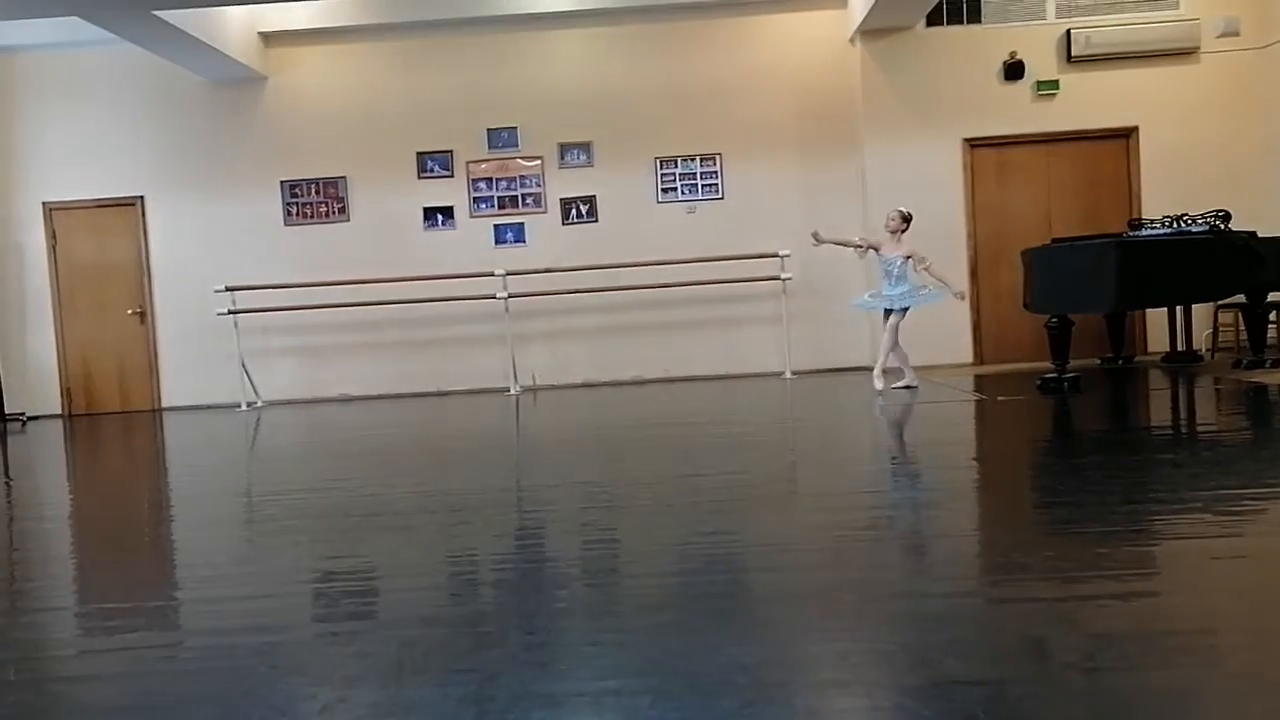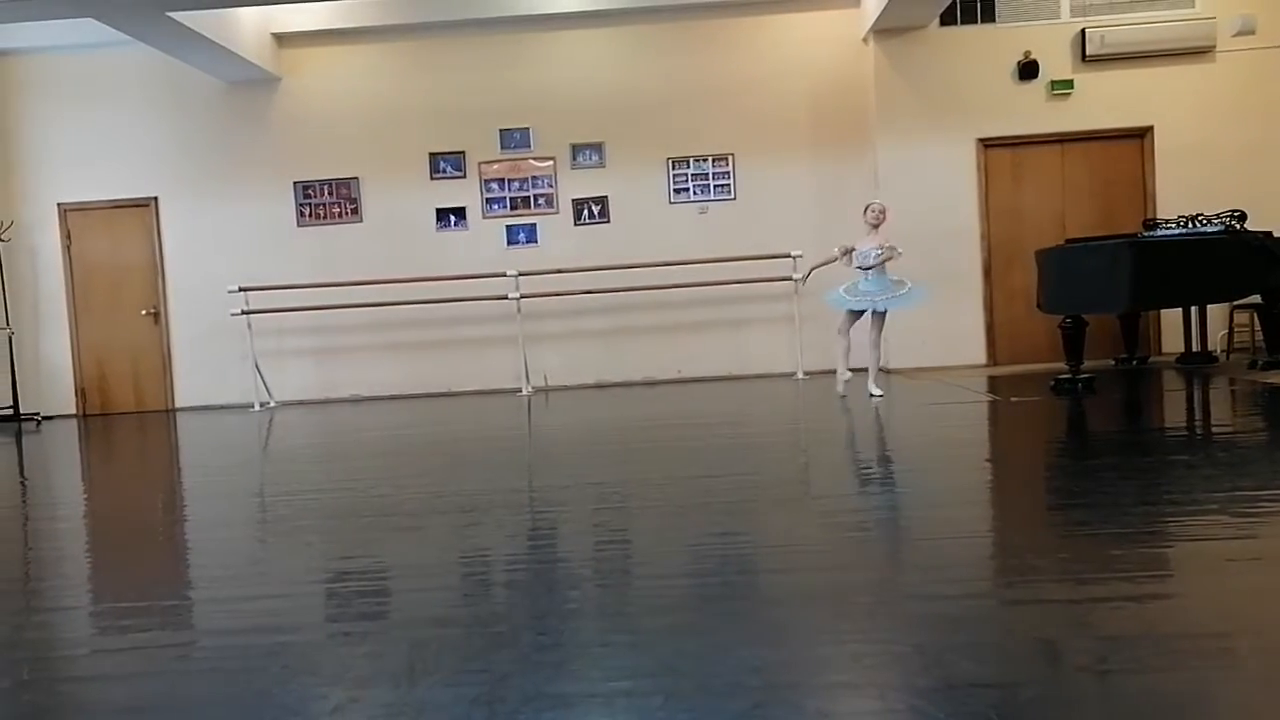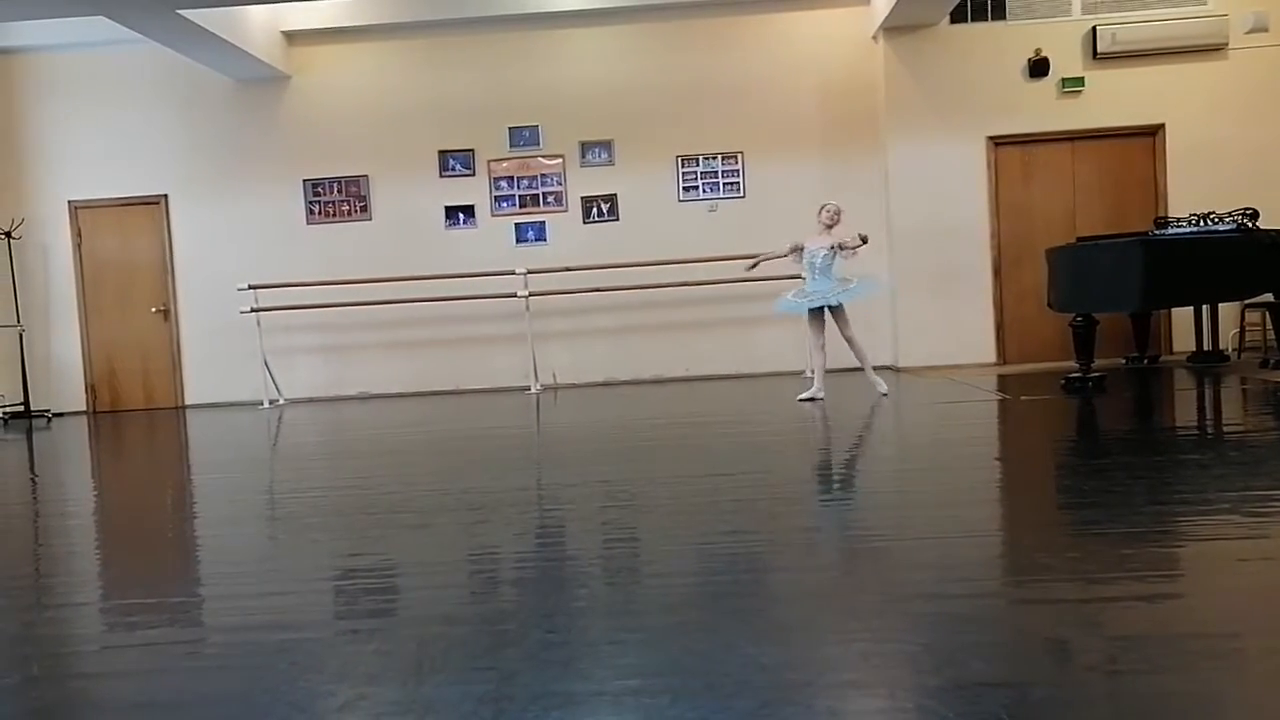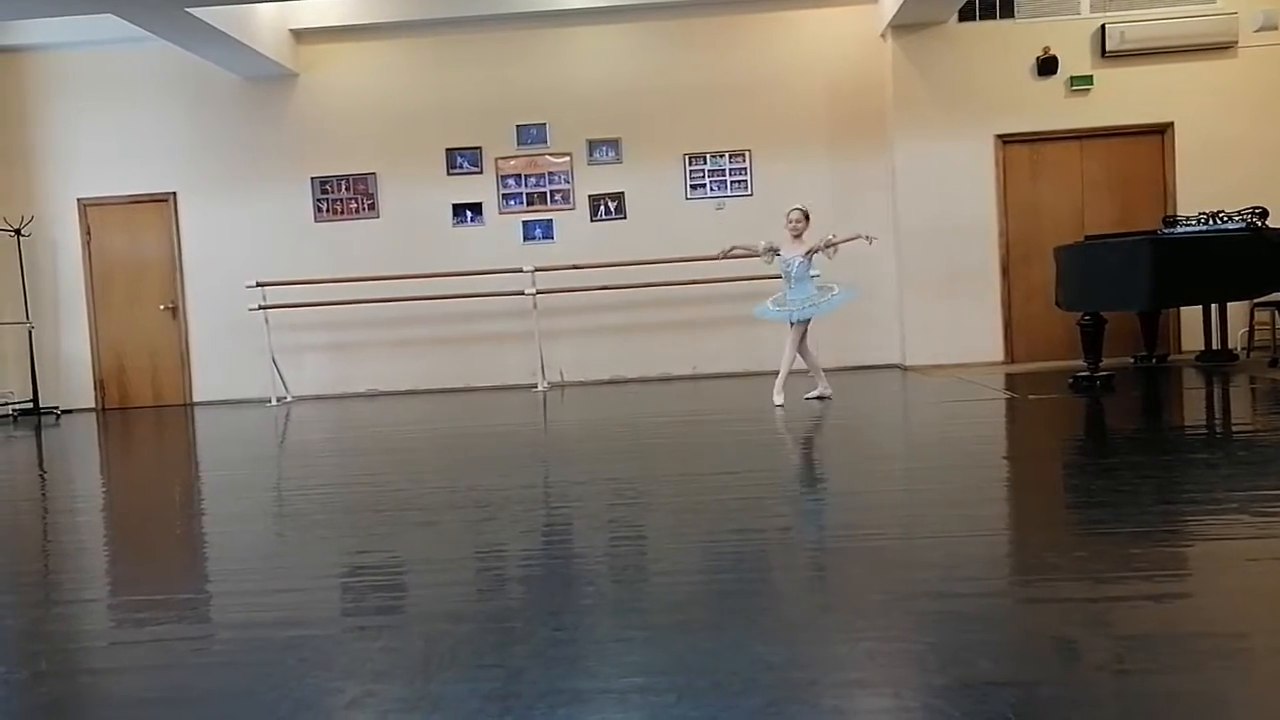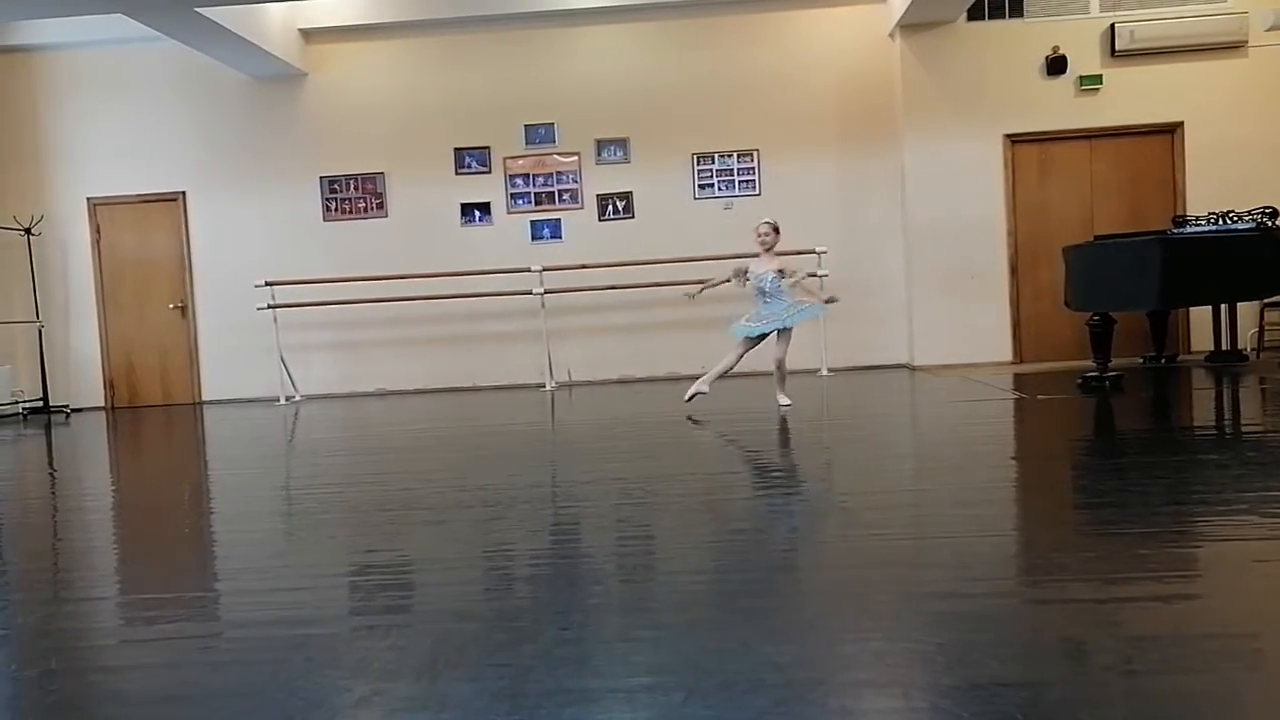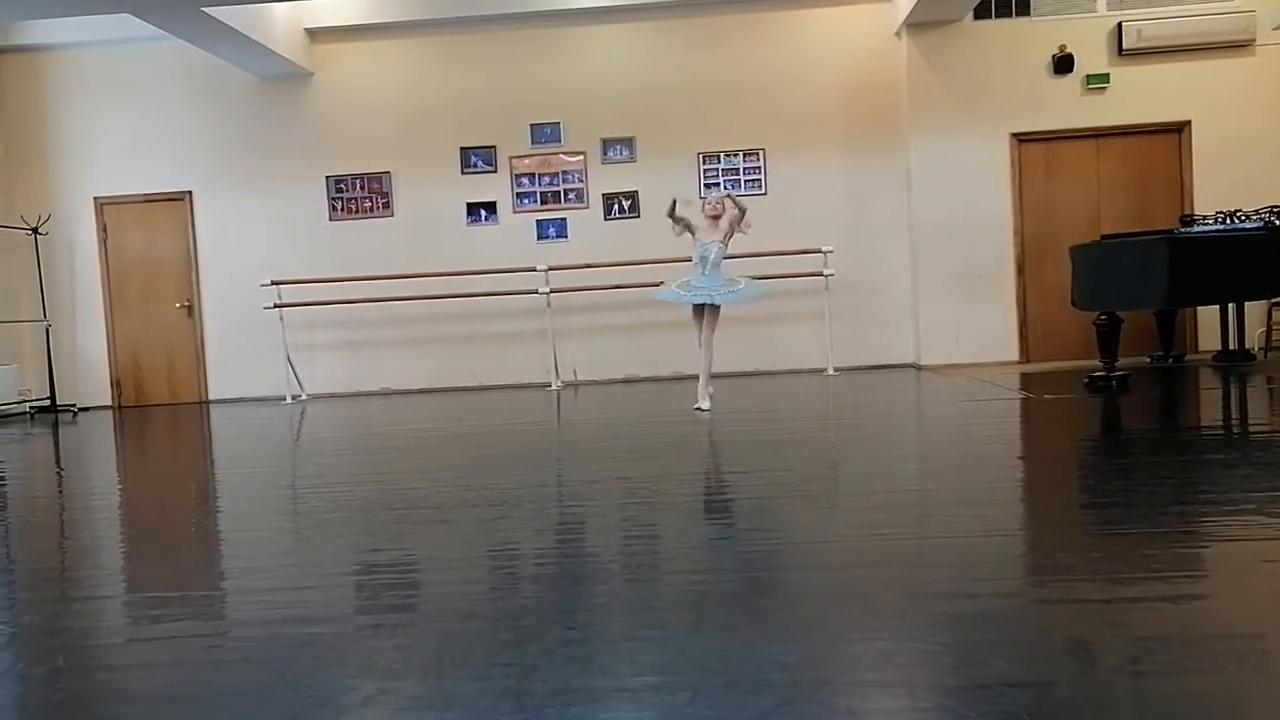
dt=0.7s
person 1, frame 1
left shoulder: (907, 250)
right shoulder: (880, 246)
left elbow: (929, 269)
right elbow: (854, 243)
left wrist: (950, 288)
right wrist: (826, 240)
left hip: (904, 295)
right hip: (886, 296)
left knee: (890, 327)
right knee: (892, 337)
left ankle: (878, 371)
right ankle: (910, 376)
person 1, frame 2
left shoulder: (882, 240)
right shoulder: (858, 244)
left elbow: (890, 254)
right elbow: (837, 256)
left wrist: (872, 264)
right wrist: (812, 268)
left hip: (879, 291)
right hip: (861, 291)
left knee: (874, 338)
right knee: (842, 329)
left ankle: (872, 382)
right ankle: (842, 371)
person 1, frame 3
left shoulder: (834, 241)
right shoulder: (808, 243)
left elbow: (849, 246)
right elbow: (786, 252)
left wrist: (862, 242)
right wrist: (760, 259)
left hip: (831, 291)
right hip: (811, 294)
left knee: (848, 335)
right knee: (817, 342)
left ankle: (872, 376)
right ankle: (818, 387)
person 1, frame 4
left shoulder: (809, 248)
right shoulder: (781, 248)
left elbow: (833, 242)
right elbow: (757, 249)
left wrist: (860, 236)
right wrist: (732, 248)
left hip: (807, 299)
right hip: (791, 301)
left knee: (793, 341)
right knee: (800, 345)
left ankle: (779, 387)
right ankle: (823, 386)
person 1, frame 5
left shoulder: (780, 265)
right shoulder: (751, 265)
left elbow: (798, 283)
right elbow: (726, 278)
left wrist: (820, 299)
right wrist: (700, 289)
left hip: (784, 313)
right hip: (763, 316)
left knee: (779, 357)
right knee: (739, 350)
left ankle: (781, 392)
right ankle: (703, 382)
person 1, frame 6
left shoulder: (725, 231)
right shoulder: (695, 228)
left elbow: (742, 212)
right elbow: (674, 217)
left wrist: (731, 198)
right wrist: (674, 206)
left hip: (715, 288)
right hip: (695, 287)
left knee: (707, 339)
right knee: (701, 341)
left ankle: (703, 389)
right ankle: (704, 388)
